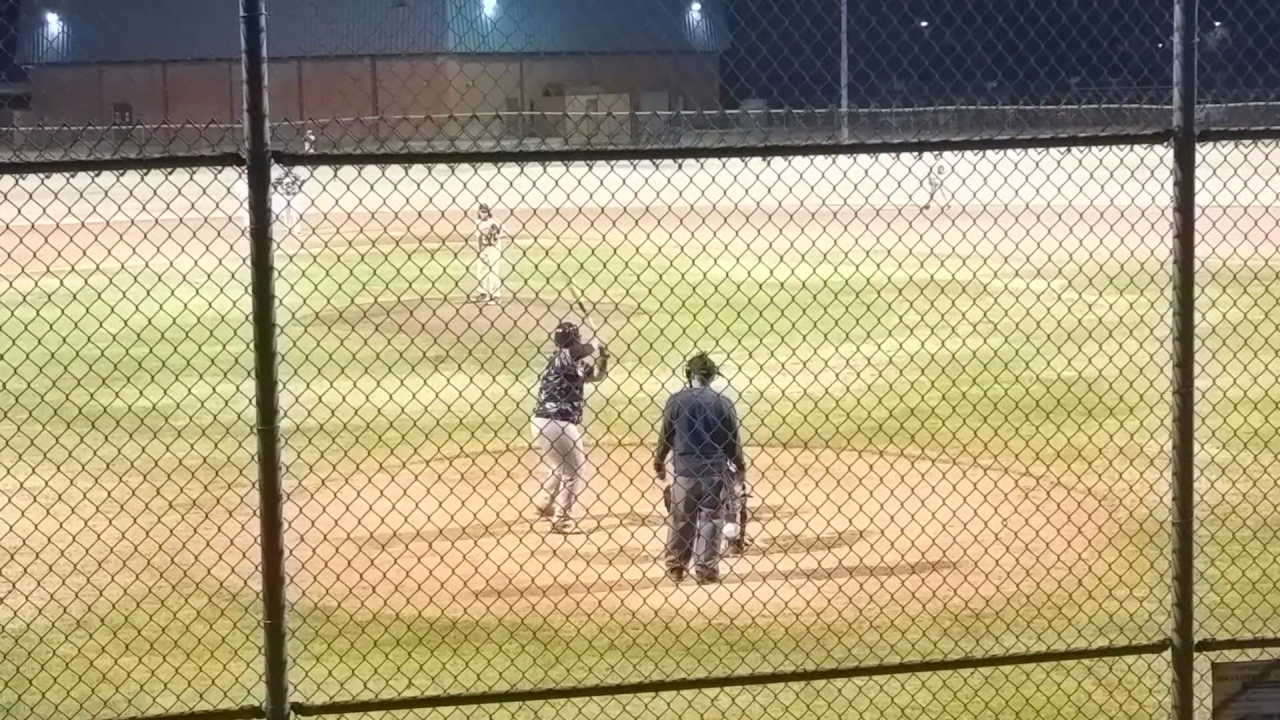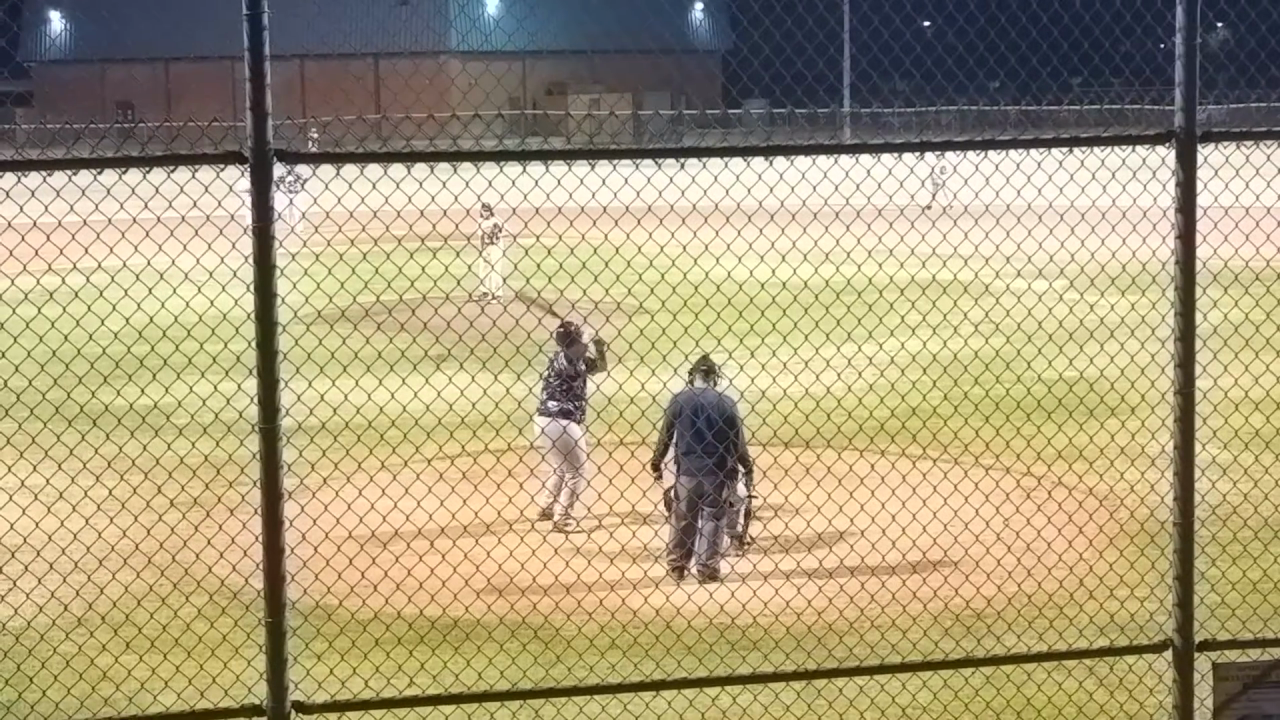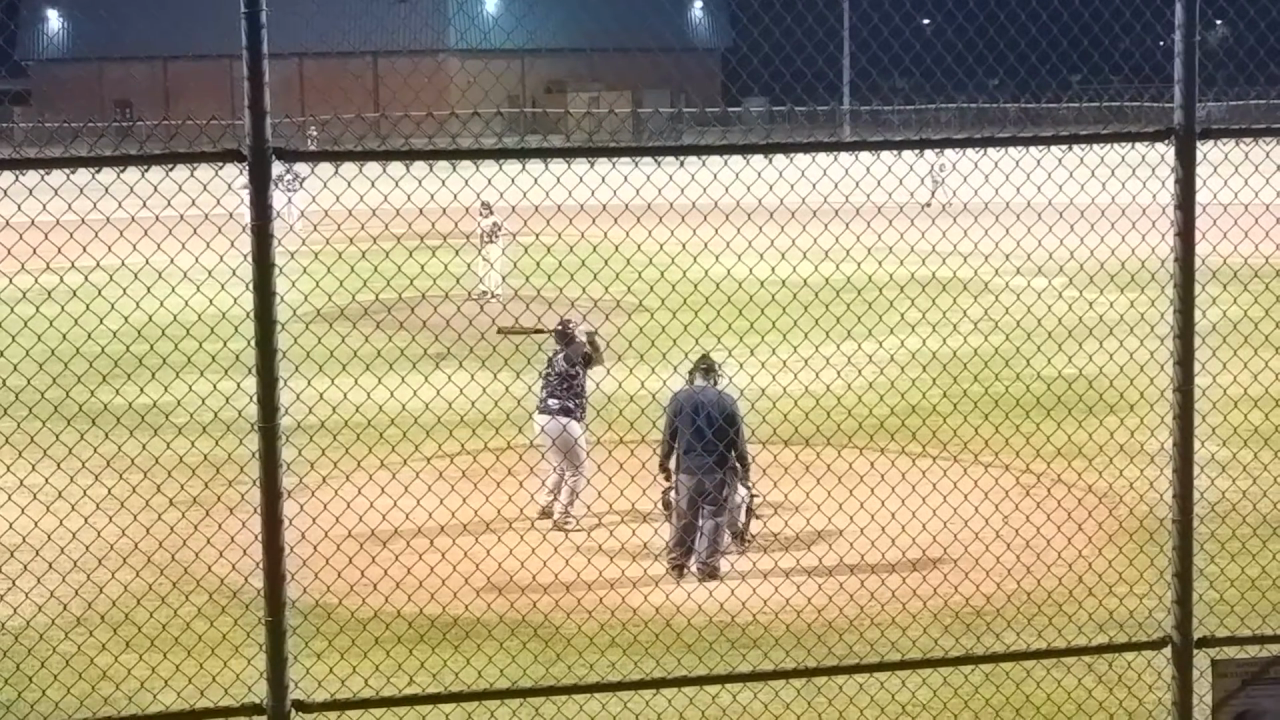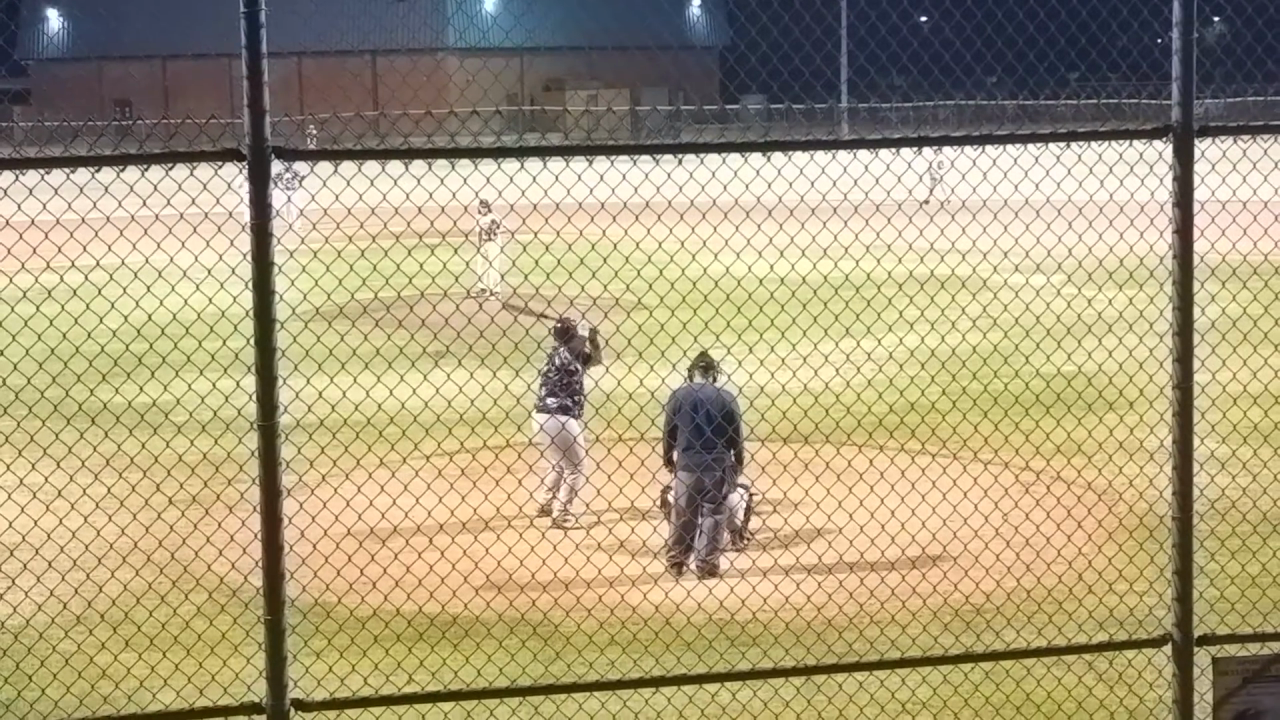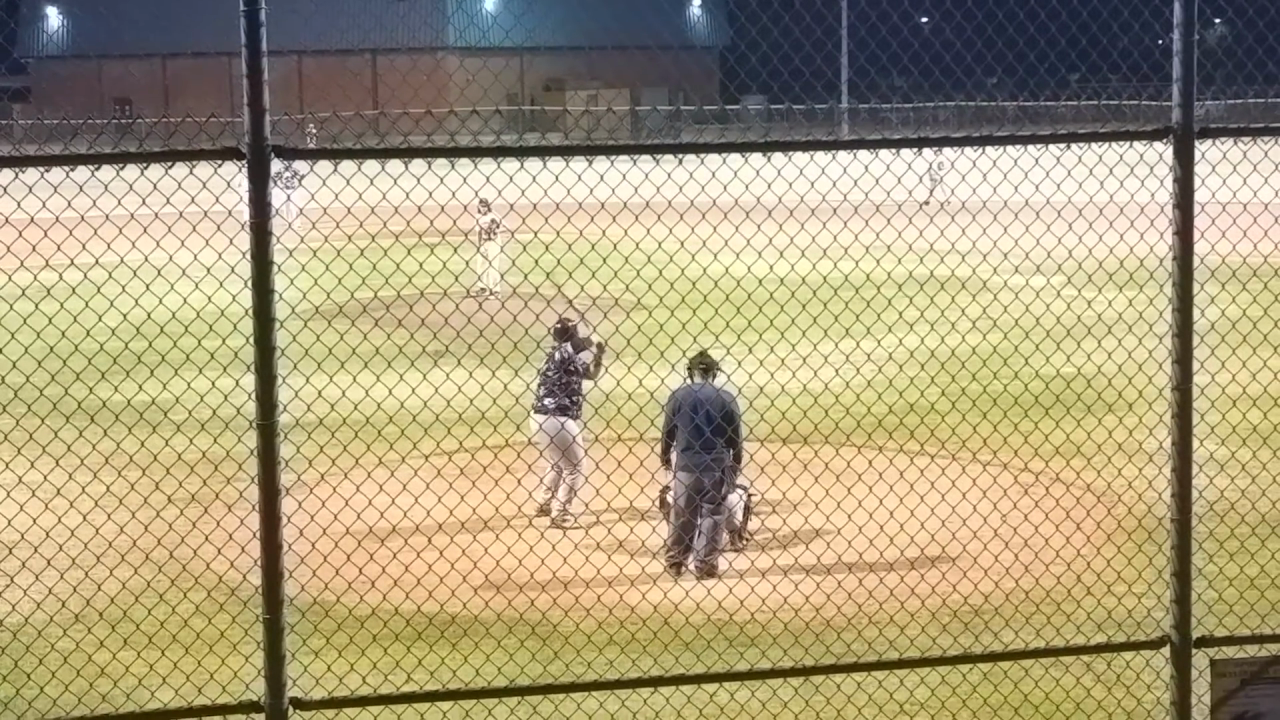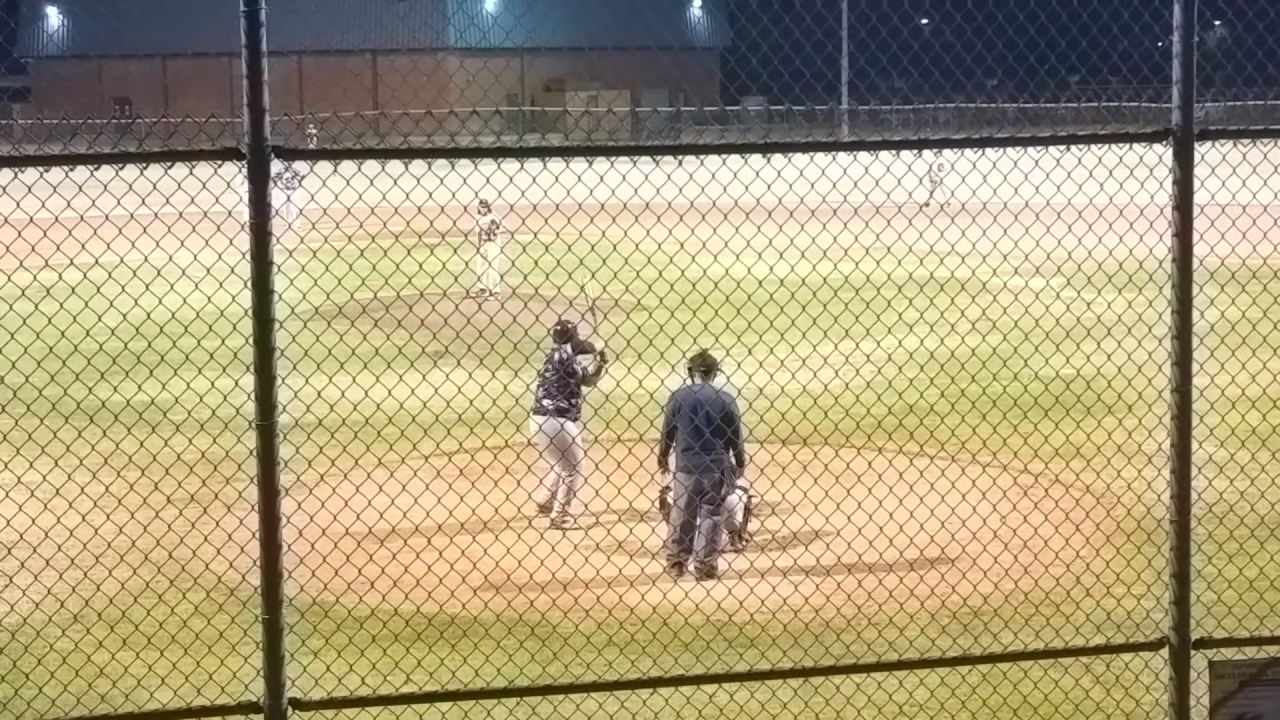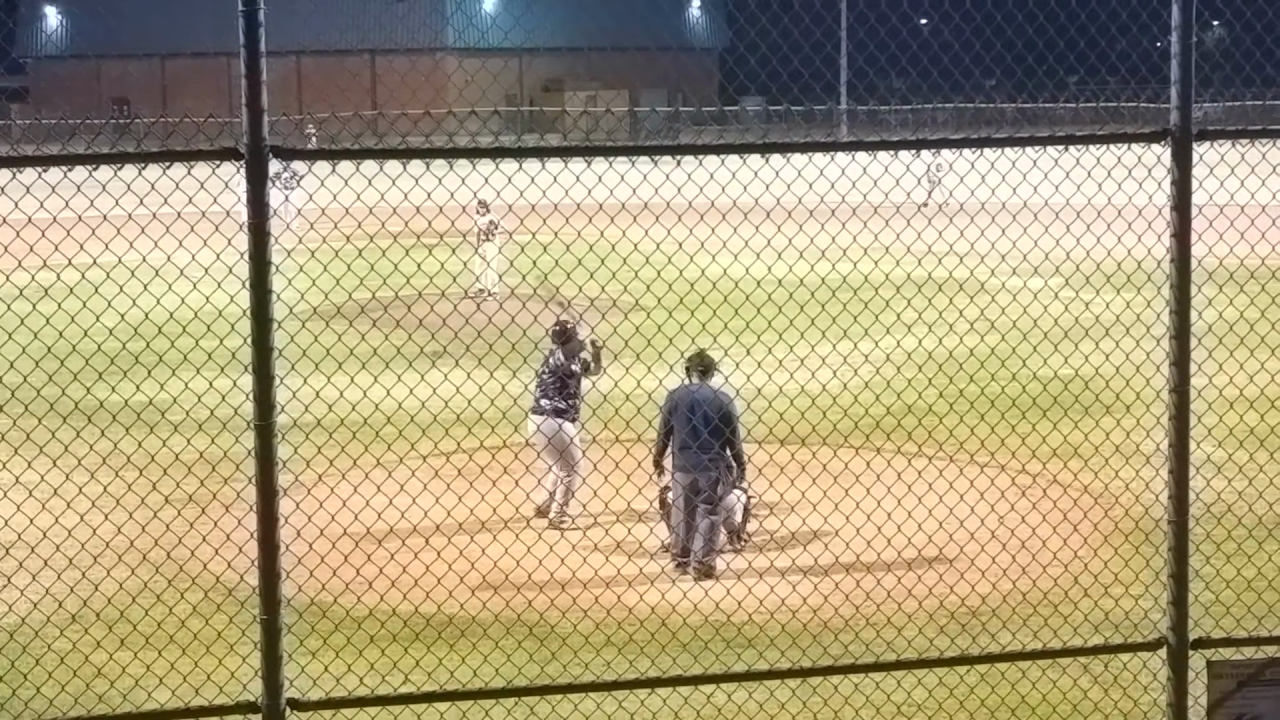
dt=0.2s
person 1, frame 1
left shoulder: (676, 400)
right shoulder: (723, 403)
left elbow: (665, 438)
right elbow: (733, 441)
left wrist: (659, 463)
right wrist: (740, 468)
left hip: (685, 470)
right hip: (715, 471)
left knee: (680, 520)
right knee: (711, 521)
left ankle: (675, 567)
right ankle: (706, 569)
person 1, frame 2
left shoulder: (679, 400)
right shoulder: (726, 402)
left elbow: (665, 437)
right elbow: (738, 441)
left wrist: (656, 464)
right wrist: (748, 469)
left hip: (687, 470)
right hip: (718, 471)
left knee: (682, 519)
right knee: (713, 520)
left ankle: (676, 566)
right ankle: (707, 568)
person 1, frame 3
left shoulder: (679, 398)
right shoulder: (726, 400)
left elbow: (669, 437)
right elbow: (737, 439)
left wrist: (664, 464)
right wrist: (744, 467)
left hip: (687, 468)
right hip: (719, 469)
left knee: (683, 518)
right knee: (714, 518)
left ankle: (677, 564)
right ankle: (707, 567)
person 1, frame 4
left shoulder: (678, 396)
right shoulder: (726, 397)
left elbow: (668, 434)
right elbow: (736, 436)
left wrist: (668, 459)
right wrist: (738, 462)
left hip: (686, 466)
right hip: (718, 466)
left knee: (682, 515)
right knee: (713, 516)
left ankle: (676, 562)
right ankle: (706, 564)
person 1, frame 5
left shoulder: (678, 396)
right shoulder: (725, 398)
left elbow: (667, 434)
right elbow: (736, 436)
left wrist: (665, 457)
right wrist: (736, 461)
left hip: (686, 466)
right hip: (717, 466)
left knee: (681, 516)
right knee: (713, 516)
left ankle: (675, 563)
right ankle: (705, 565)
person 1, frame 6
left shoulder: (678, 397)
right shoulder: (725, 399)
left elbow: (667, 435)
right elbow: (736, 438)
left wrist: (662, 460)
right wrist: (740, 464)
left hip: (686, 466)
right hip: (717, 467)
left knee: (681, 517)
right knee: (712, 517)
left ankle: (676, 563)
right ankle: (704, 566)
person 1, frame 7
left shoulder: (675, 397)
right shoulder: (722, 399)
left elbow: (664, 435)
right elbow: (733, 438)
left wrist: (657, 461)
right wrist: (740, 466)
left hip: (683, 466)
right hip: (714, 466)
left knee: (682, 516)
right knee: (709, 517)
left ankle: (682, 561)
right ankle: (703, 565)
person 2, frame 1
left shoulder: (576, 362)
right shoulder: (560, 358)
left elbow: (597, 376)
right elbow: (578, 351)
left wrist: (603, 358)
right wrist: (589, 348)
left hip: (547, 423)
right hip: (556, 424)
left knee: (558, 468)
right knee: (574, 472)
left ankle: (545, 505)
right ankle: (562, 520)
person 2, frame 2
left shoulder: (578, 359)
right shoulder: (561, 359)
left elbow: (600, 367)
right elbow: (572, 357)
left wrist: (600, 348)
right wrist: (584, 343)
left hip: (550, 422)
right hip: (559, 423)
left knee: (559, 468)
right knee: (576, 471)
left ankle: (546, 508)
right ankle: (563, 519)
person 2, frame 3
left shoulder: (574, 357)
right shoulder: (560, 359)
left elbow: (598, 359)
right elbow: (573, 356)
left wrist: (592, 341)
right wrist: (580, 340)
left hip: (549, 420)
right hip: (559, 421)
left knee: (560, 466)
right knee: (576, 469)
left ankle: (546, 506)
right ankle: (563, 517)
person 2, frame 4
left shoulder: (571, 355)
right shoulder: (559, 355)
left elbow: (595, 359)
right elbow: (576, 348)
left wrist: (593, 338)
right wrist: (583, 336)
left hip: (549, 418)
right hip: (558, 419)
left knee: (559, 464)
right knee: (575, 467)
left ankle: (545, 504)
right ankle: (562, 514)
person 2, frame 5
left shoulder: (571, 358)
right shoulder: (559, 354)
left elbow: (591, 374)
right elbow: (579, 344)
left wrist: (598, 356)
right wrist: (593, 346)
left hip: (548, 419)
right hip: (555, 420)
left knee: (558, 464)
right knee: (574, 467)
left ankle: (544, 504)
right ankle: (561, 515)
person 2, frame 6
left shoulder: (570, 360)
right shoulder: (559, 356)
left elbow: (590, 381)
right elbow: (579, 346)
left wrist: (600, 363)
right wrist: (594, 349)
left hip: (551, 420)
right hip: (554, 421)
left knee: (562, 465)
right knee: (573, 468)
left ankle: (546, 501)
right ankle: (561, 516)
person 2, frame 7
left shoulder: (572, 359)
right shoulder: (555, 358)
left elbow: (595, 370)
right elbow: (570, 353)
left wrist: (596, 351)
right wrist: (581, 340)
left hip: (552, 421)
right hip: (552, 421)
left knee: (559, 466)
right knee: (571, 469)
left ankle: (545, 506)
right ankle: (559, 516)
